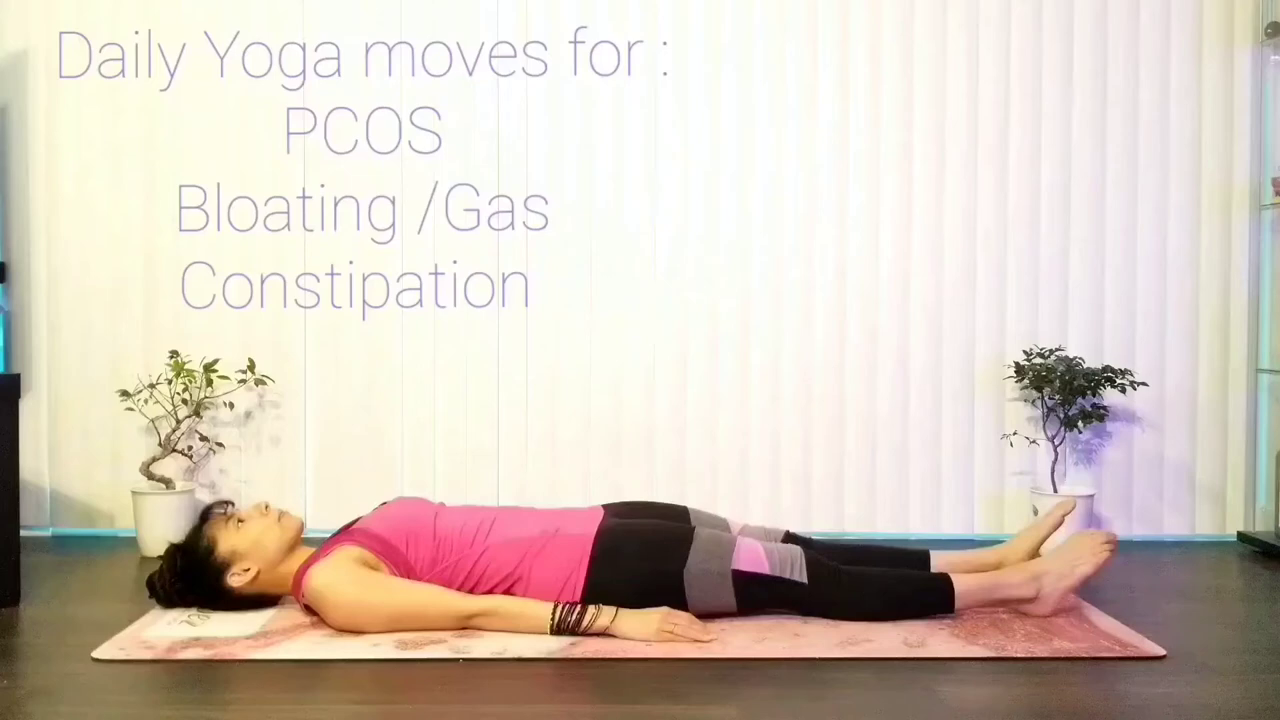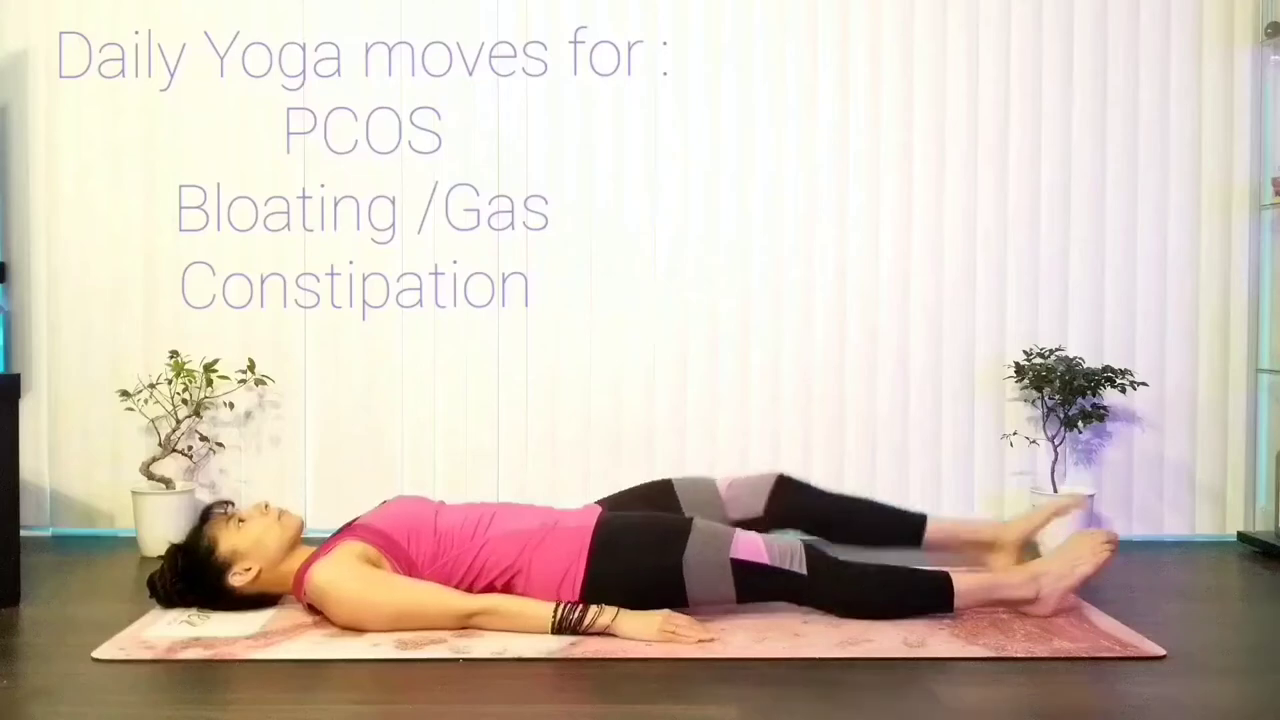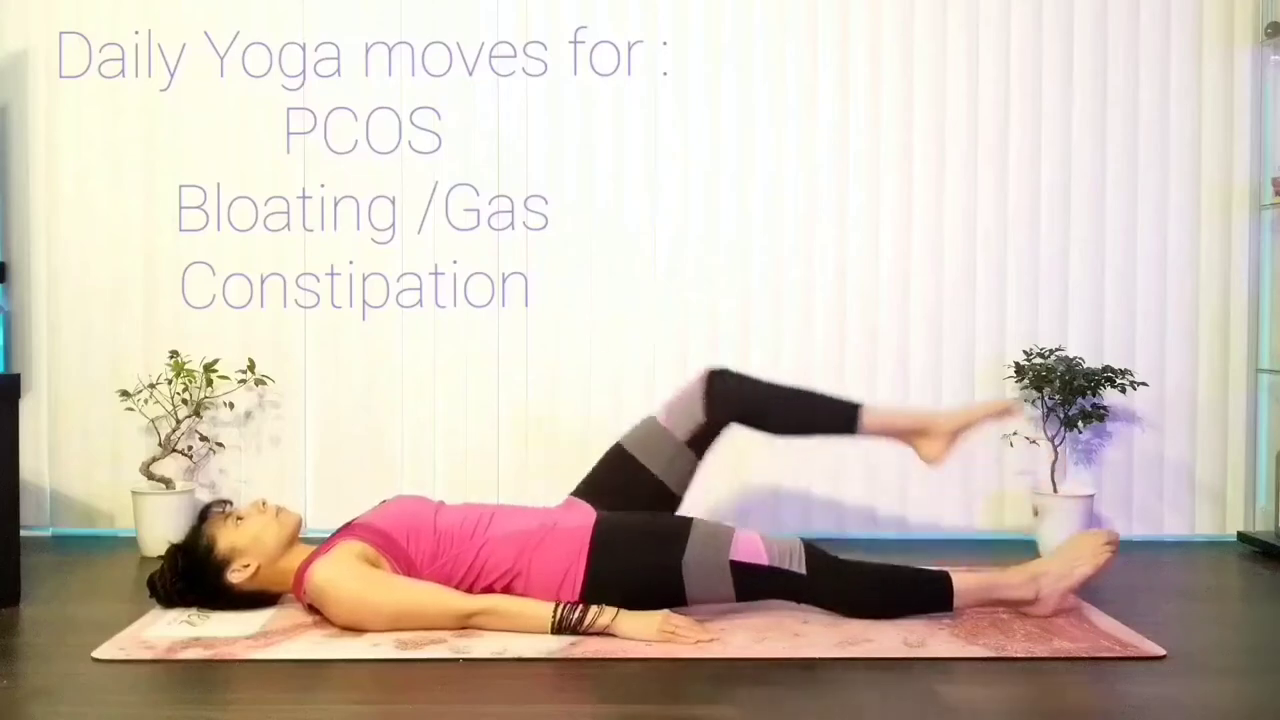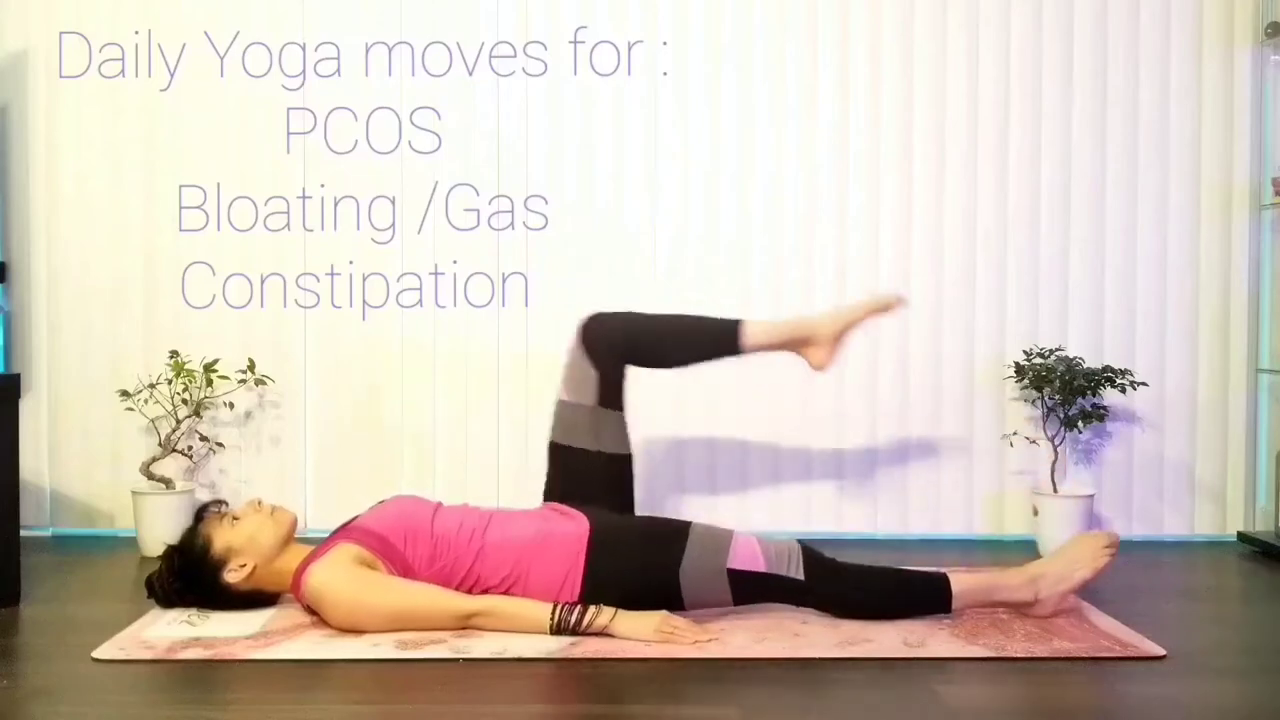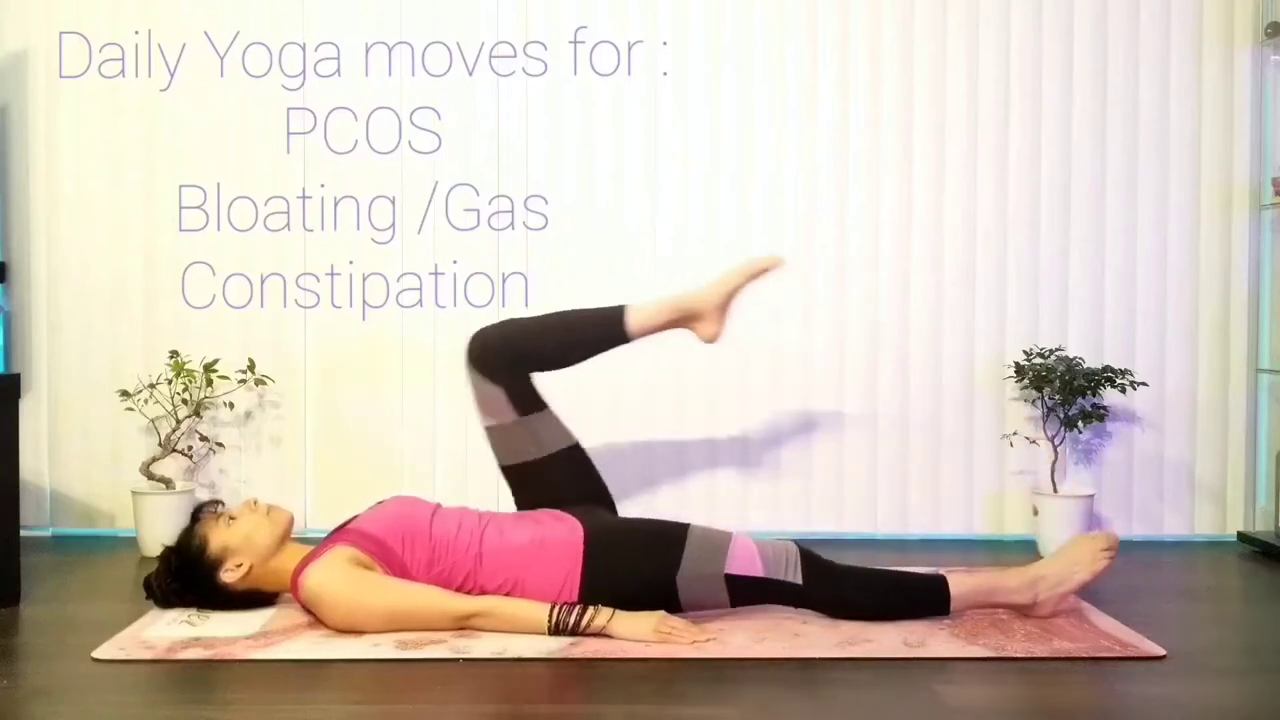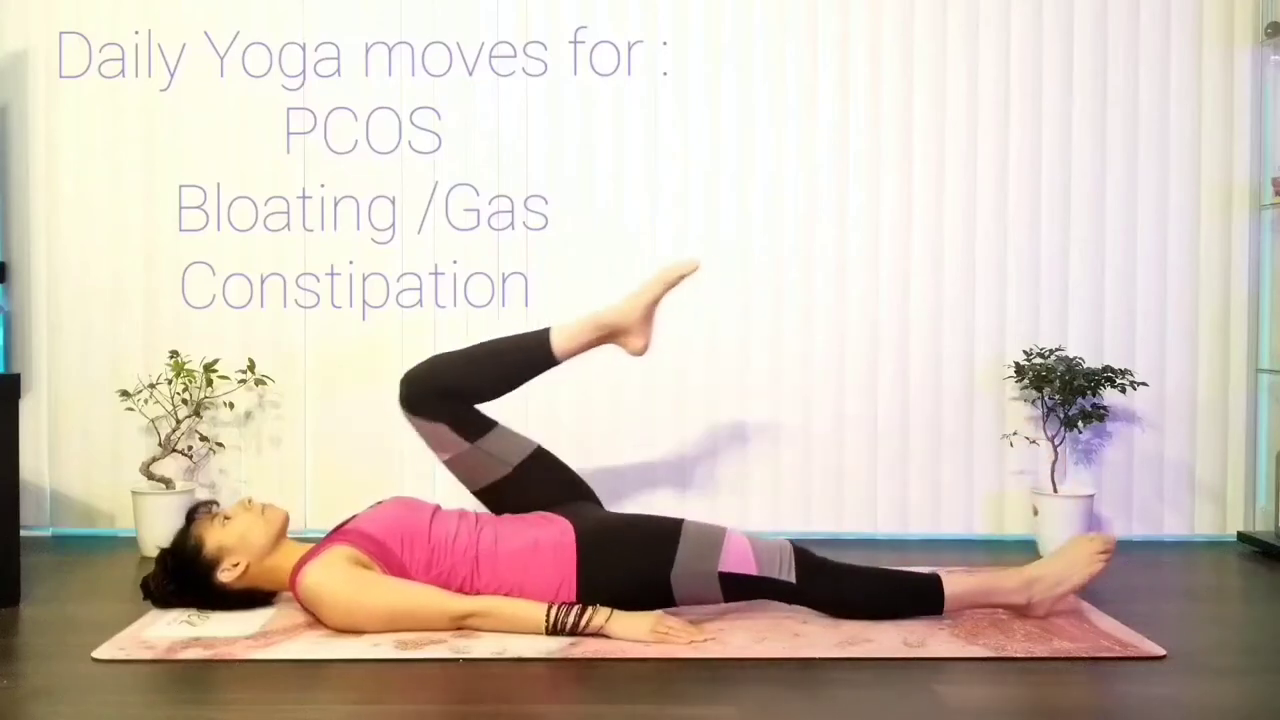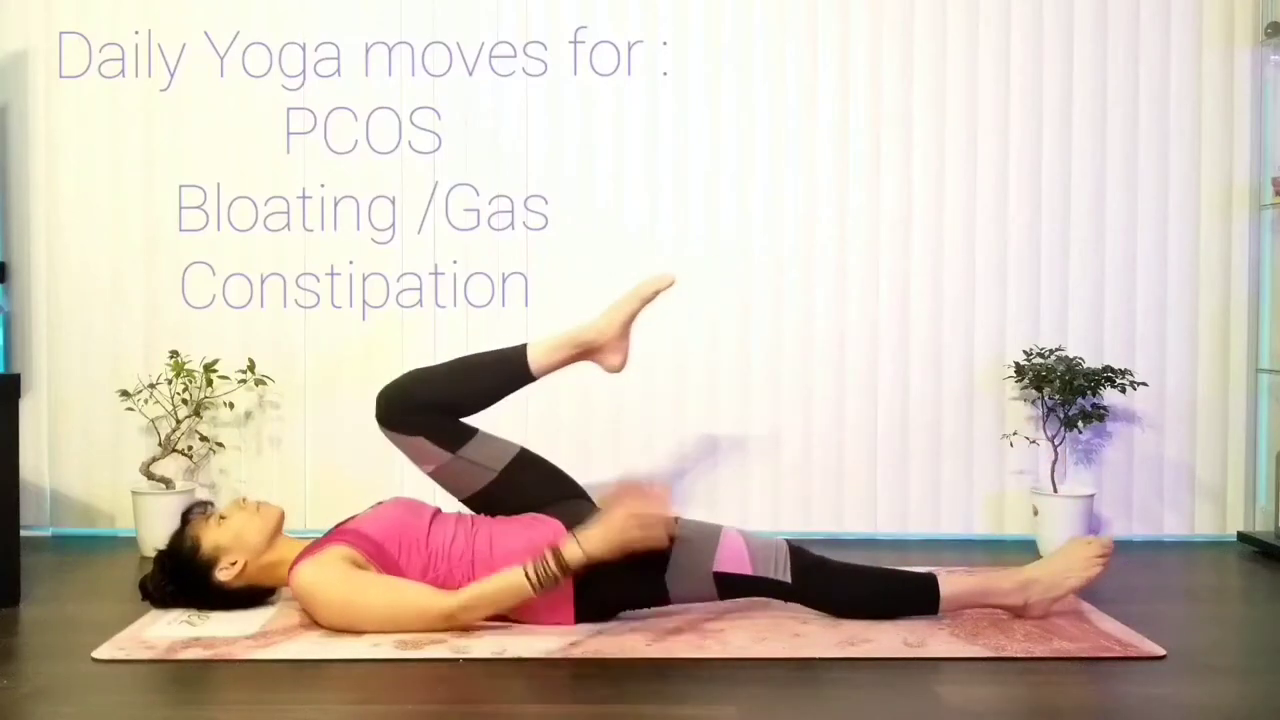
dt=0.2s
person 1, frame 1
left shoulder: (341, 550)
right shoulder: (329, 587)
right elbow: (468, 610)
right wrist: (615, 622)
left hip: (583, 531)
right hip: (584, 568)
left knee: (789, 542)
right knee: (811, 582)
left ankle: (993, 560)
right ankle: (1020, 586)
person 1, frame 2
left shoulder: (334, 552)
right shoulder: (330, 586)
right elbow: (461, 610)
right wrist: (617, 621)
left hip: (578, 534)
right hip: (582, 565)
left knee: (765, 500)
right knee: (805, 572)
left ankle: (975, 537)
right ankle: (1017, 586)
person 1, frame 3
left shoulder: (336, 552)
right shoulder: (331, 587)
right elbow: (470, 610)
right wrist: (615, 621)
left hip: (577, 529)
right hip: (587, 565)
left knee: (713, 394)
right knee: (801, 569)
left ankle: (909, 425)
right ankle: (1018, 586)
person 1, frame 4
left shoulder: (336, 552)
right shoulder: (331, 588)
right elbow: (471, 610)
right wrist: (613, 621)
left hip: (569, 529)
right hip: (584, 566)
left knee: (598, 338)
right knee: (802, 575)
left ankle: (799, 331)
right ankle: (1019, 586)
person 1, frame 5
left shoulder: (333, 553)
right shoulder: (328, 588)
right elbow: (468, 613)
right wrist: (610, 622)
left hip: (563, 531)
right hip: (579, 566)
left knee: (491, 352)
right knee: (799, 576)
left ankle: (676, 313)
right ankle: (1018, 586)
person 1, frame 6
left shoulder: (330, 553)
right shoulder: (325, 589)
right elbow: (466, 612)
right wrist: (608, 623)
left hip: (558, 530)
right hip: (579, 564)
left knee: (430, 387)
right knee: (795, 575)
left ankle: (603, 327)
right ankle: (1010, 586)
person 1, frame 7
left shoulder: (325, 556)
right shoulder: (320, 589)
right elbow: (467, 605)
right wrist: (588, 548)
left hip: (552, 532)
right hip: (565, 571)
left knee: (405, 404)
right knee: (790, 572)
left ankle: (581, 342)
right ankle: (1011, 586)
